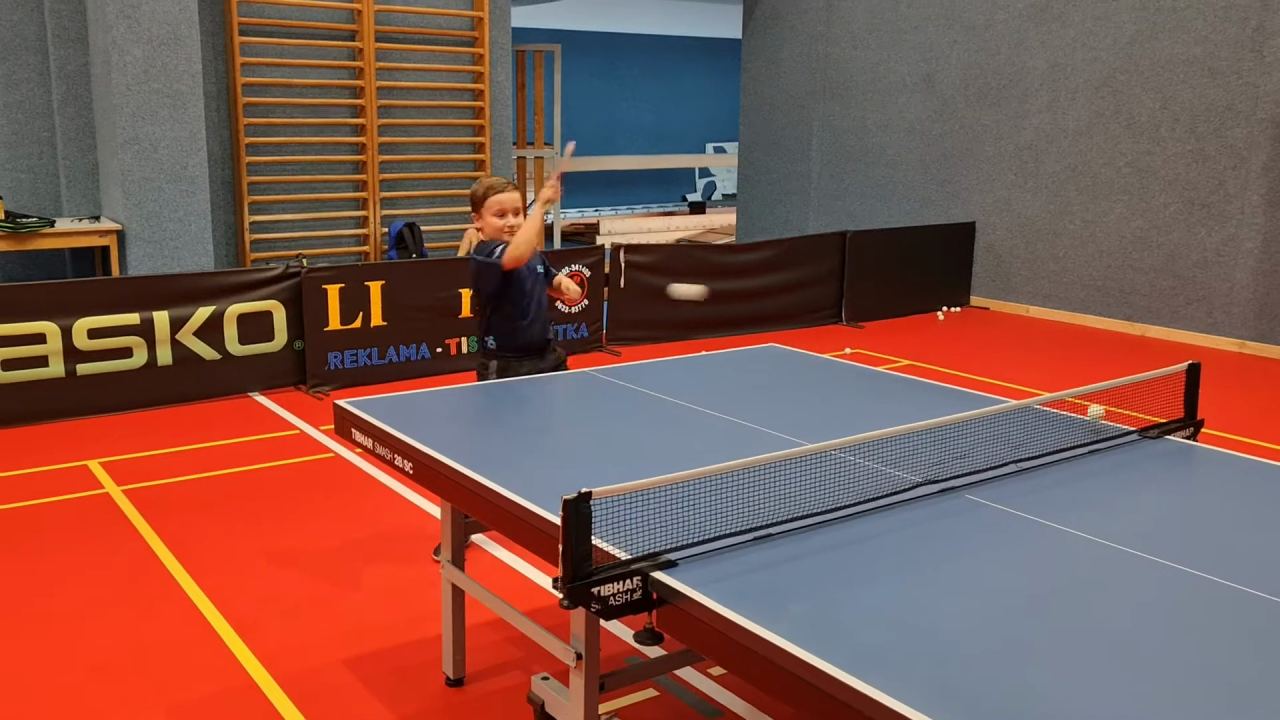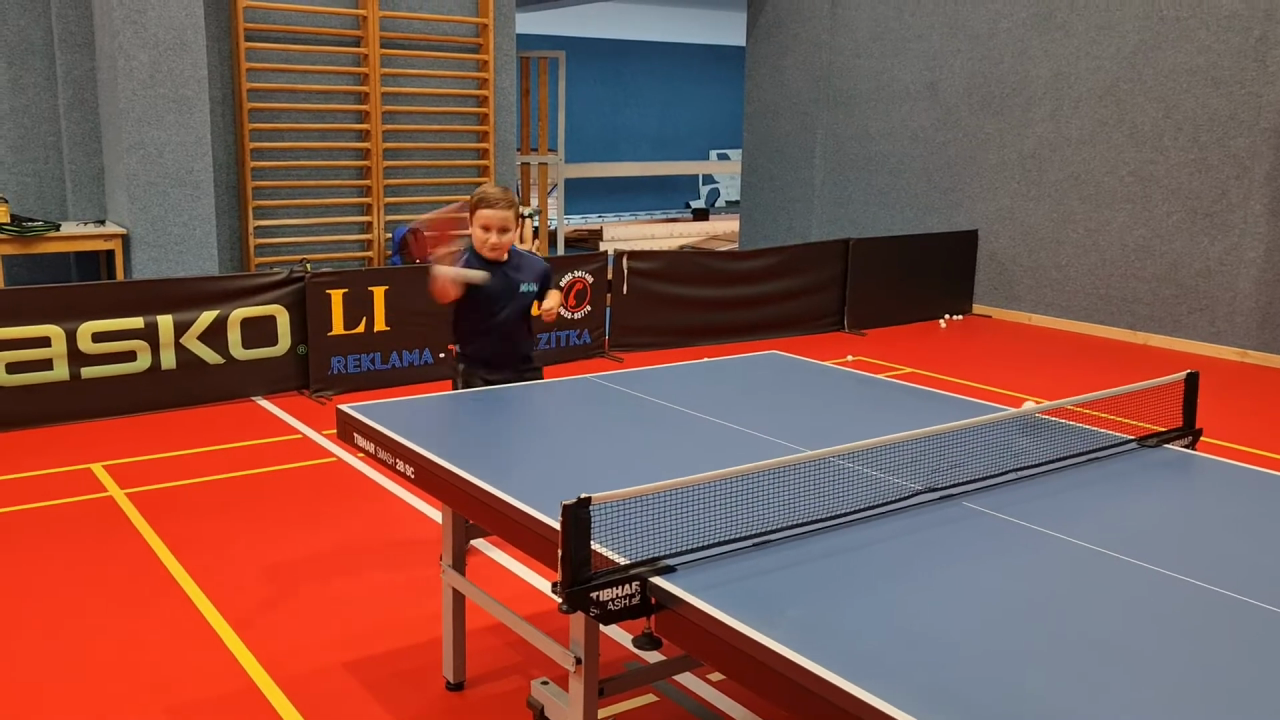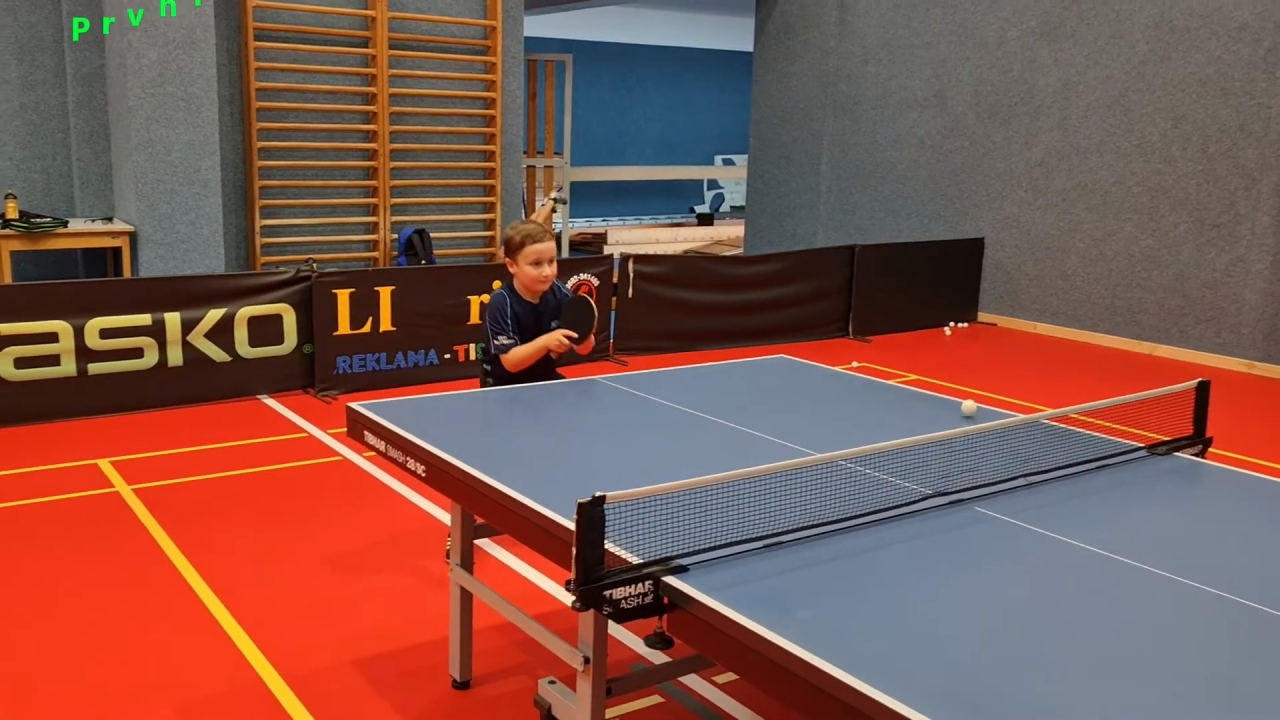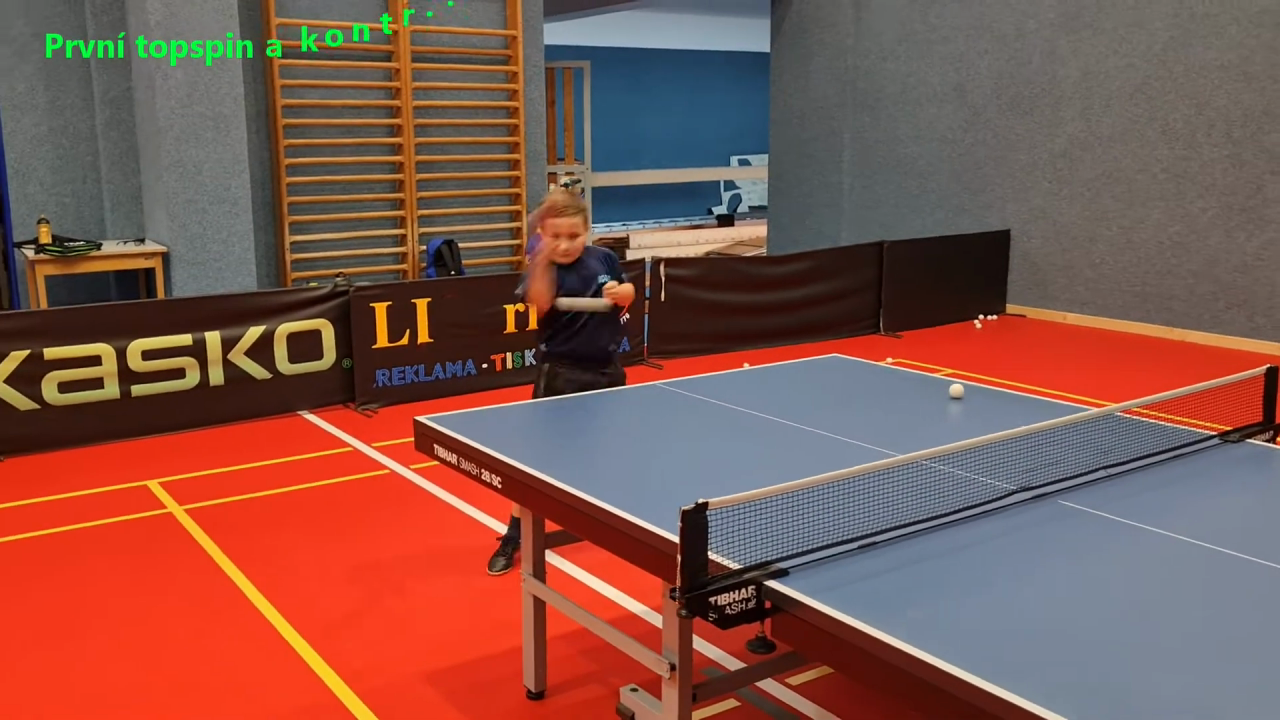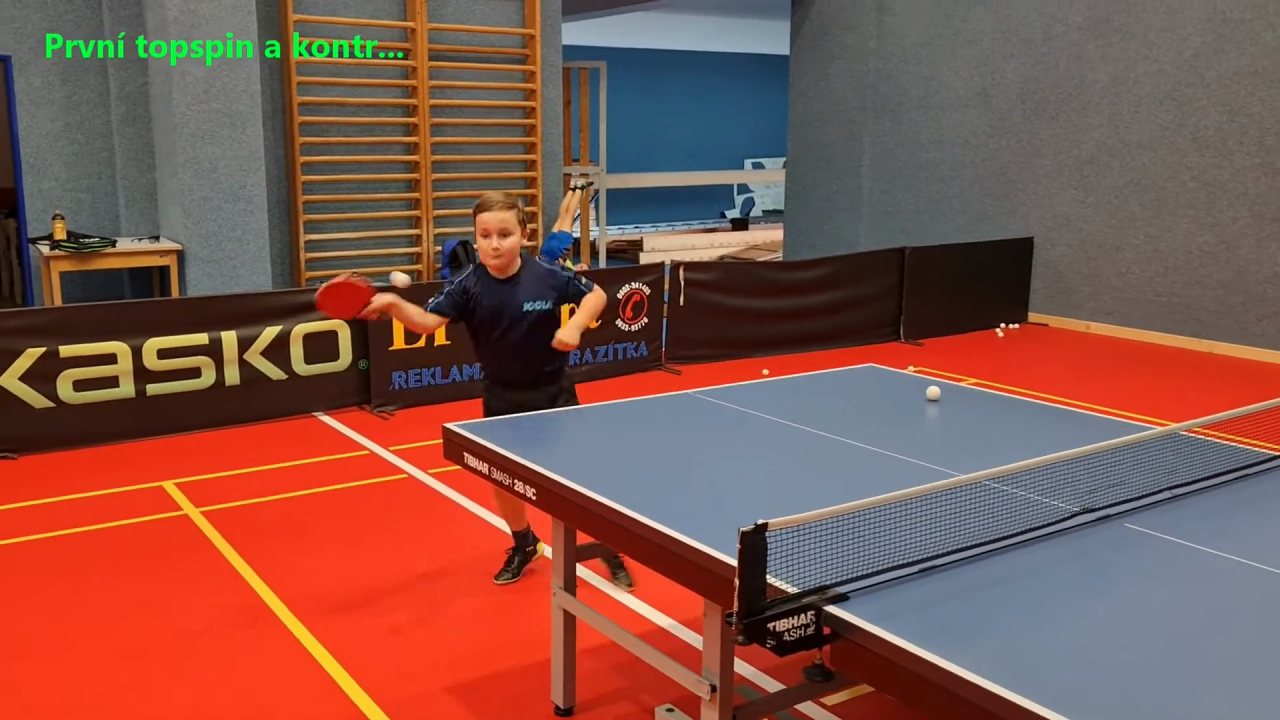
dt=1s
person 1, frame 1
left shoulder: (534, 252)
right shoulder: (483, 254)
left elbow: (549, 285)
right elbow: (518, 256)
left wrist: (563, 285)
right wrist: (541, 207)
left hip: (543, 357)
right hip: (501, 366)
person 1, frame 2
left shoulder: (534, 265)
right shoulder: (463, 262)
left elbow: (551, 290)
right elbow: (446, 294)
left wrist: (552, 300)
left hip: (523, 371)
right hip: (474, 374)
person 1, frame 3
left shoulder: (560, 294)
right shoulder: (501, 302)
left elbow: (584, 348)
right elbow: (511, 361)
left wrist: (584, 335)
right wrist: (546, 342)
left hip: (545, 382)
right hip: (504, 387)
person 1, frame 4
left shoulder: (604, 259)
right shoulder: (541, 266)
left elbow: (626, 292)
right elbow: (539, 307)
left wrist: (624, 295)
right wrist: (540, 261)
left hip: (604, 372)
right hip: (559, 373)
right ankle: (513, 537)
person 1, frame 5
left shoulder: (547, 275)
right shoulder: (466, 283)
left elbow: (596, 296)
right elbow: (428, 322)
left wrist: (575, 328)
right wrist: (394, 305)
left hip: (551, 389)
right hip: (501, 394)
left ankle: (610, 550)
right ankle: (525, 543)
